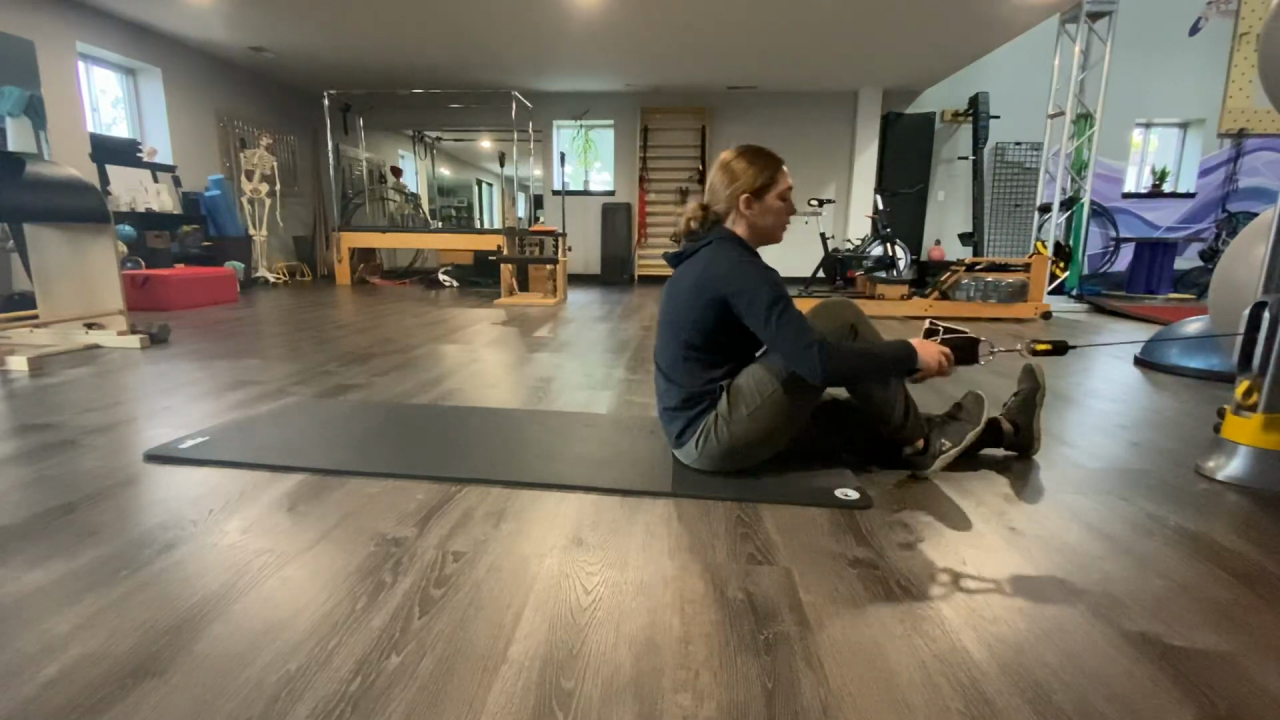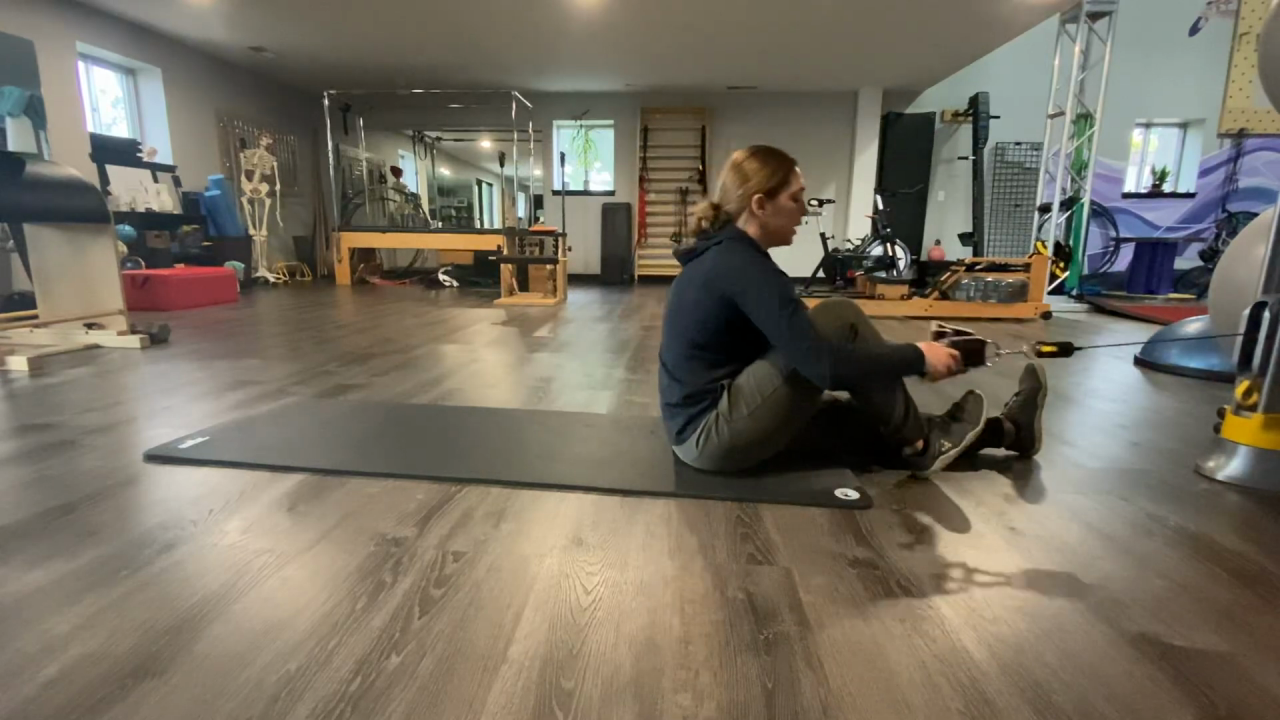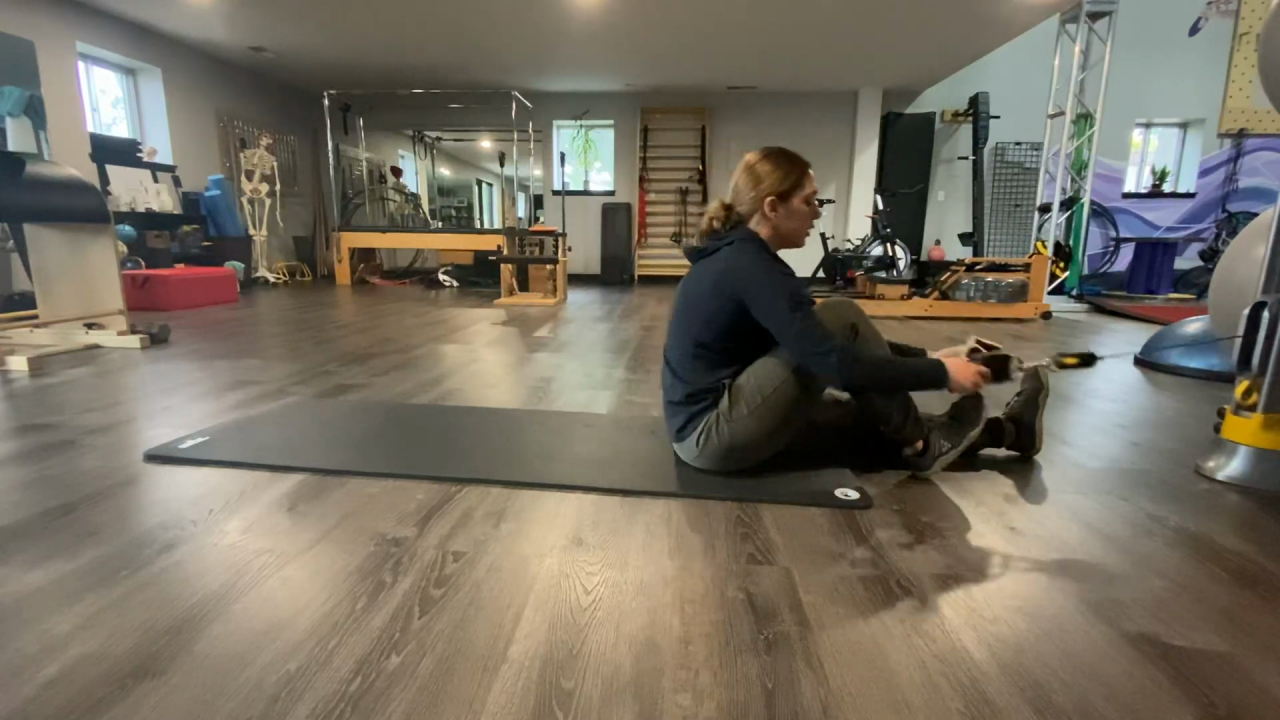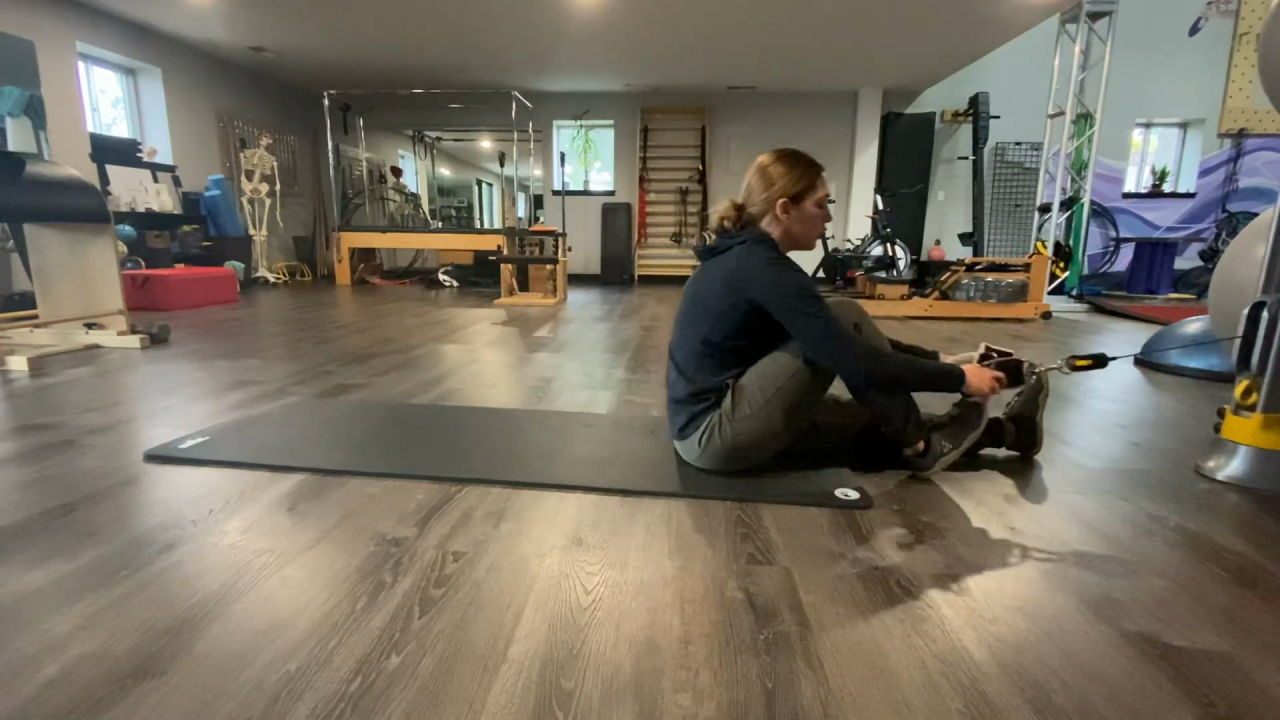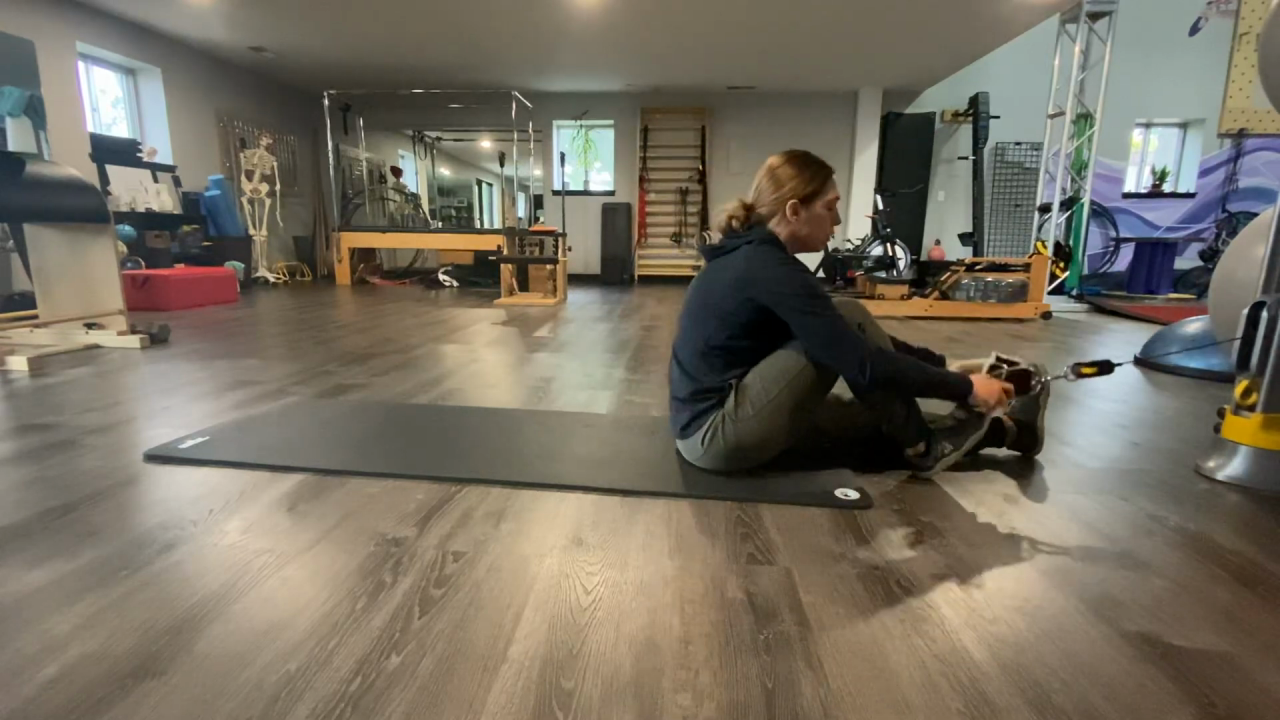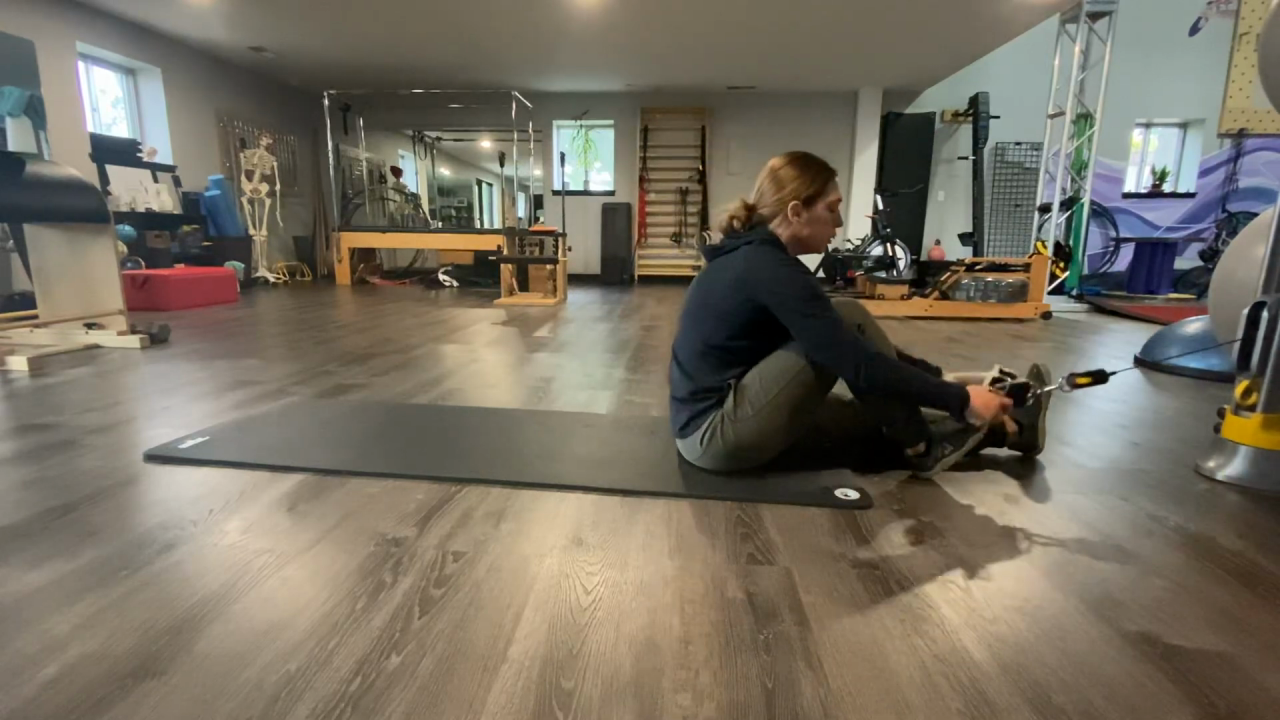
dt=0.1s
person 1, frame 1
left shoulder: (713, 255)
right shoulder: (736, 268)
left elbow: (794, 343)
right elbow: (817, 362)
left wrist: (894, 358)
right wrist: (908, 355)
left hip: (704, 423)
right hip: (713, 435)
left knee: (863, 415)
right knee: (839, 317)
left ankle: (1003, 431)
right ankle: (921, 444)
person 1, frame 2
left shoulder: (725, 255)
right shoulder: (744, 268)
left elbow: (806, 343)
right elbow: (825, 364)
left wrist: (907, 355)
right wrist: (918, 358)
left hip: (707, 423)
right hip: (714, 436)
left knee: (864, 415)
right knee: (840, 317)
left ankle: (1003, 432)
right ankle: (921, 444)
person 1, frame 3
left shoulder: (734, 255)
right shoulder: (754, 269)
left elbow: (812, 343)
right elbow: (839, 366)
left wrist: (923, 360)
right wrist: (939, 371)
left hip: (708, 423)
right hip: (715, 435)
left knee: (868, 416)
right knee: (841, 317)
left ankle: (1004, 431)
right ankle: (921, 445)
person 1, frame 4
left shoulder: (745, 255)
right shoulder: (765, 271)
right elbow: (858, 361)
left wrist: (938, 362)
right wrist: (959, 379)
left hip: (710, 422)
right hip: (717, 436)
left knee: (870, 415)
right knee: (845, 318)
left ankle: (1003, 431)
right ankle: (921, 446)
person 1, frame 5
left shoulder: (752, 255)
right shoulder: (772, 271)
right elbow: (864, 363)
left wrist: (944, 366)
right wrist: (965, 387)
left hip: (712, 421)
right hip: (719, 435)
right knee: (848, 318)
left ankle: (1004, 431)
right ankle: (922, 446)
person 1, frame 6
left shoulder: (753, 256)
right shoulder: (773, 271)
right elbow: (859, 365)
left wrist: (939, 378)
right wrist: (960, 400)
left hip: (711, 419)
right hip: (718, 435)
left knee: (872, 413)
right knee: (848, 319)
left ankle: (1004, 429)
right ankle: (923, 447)
